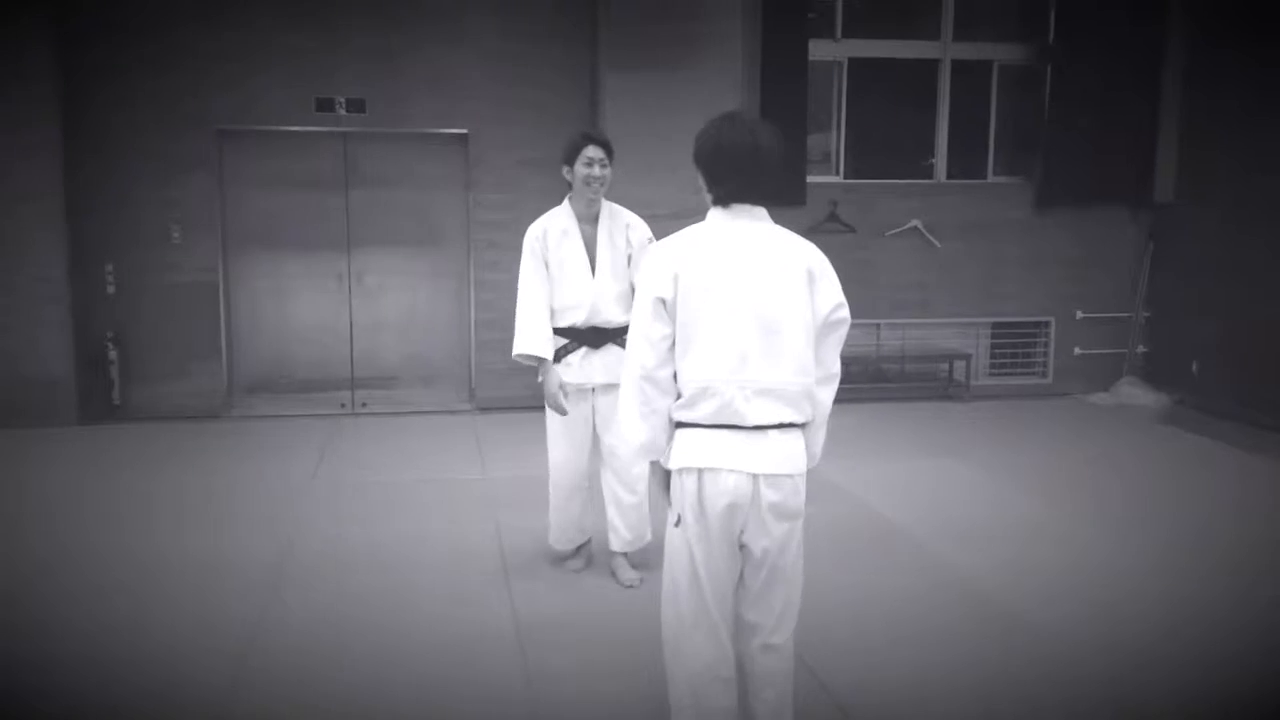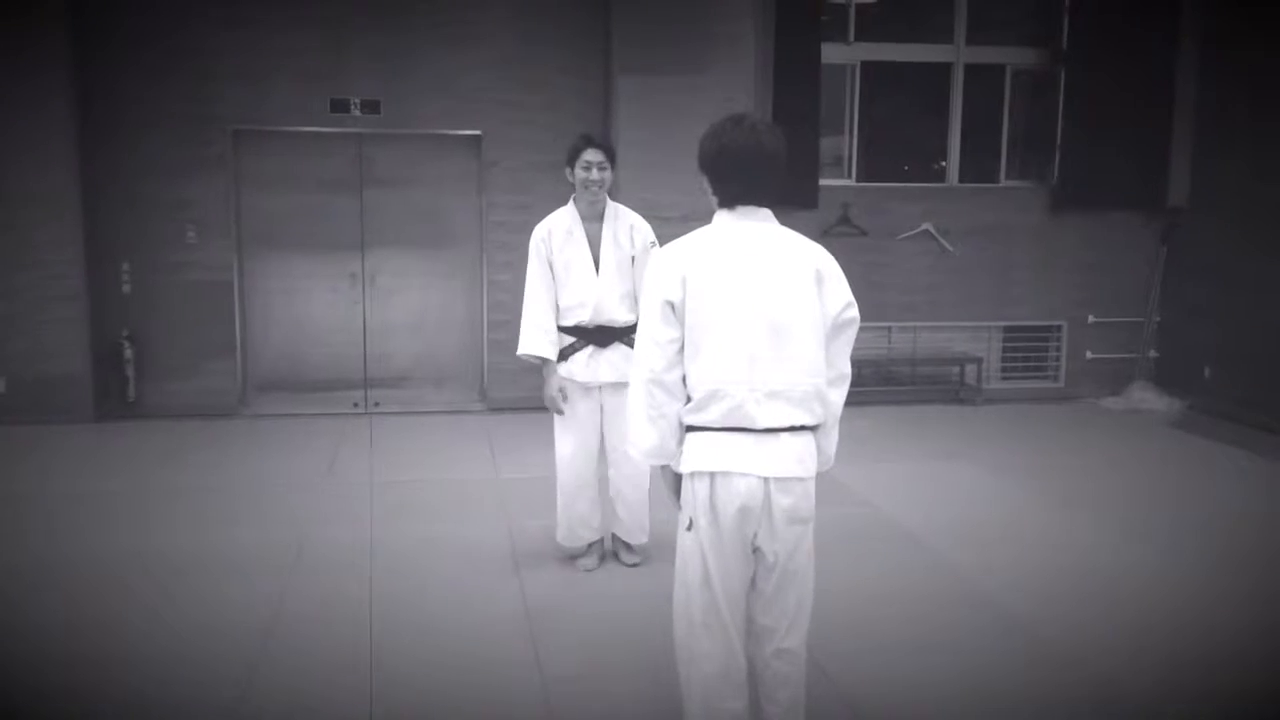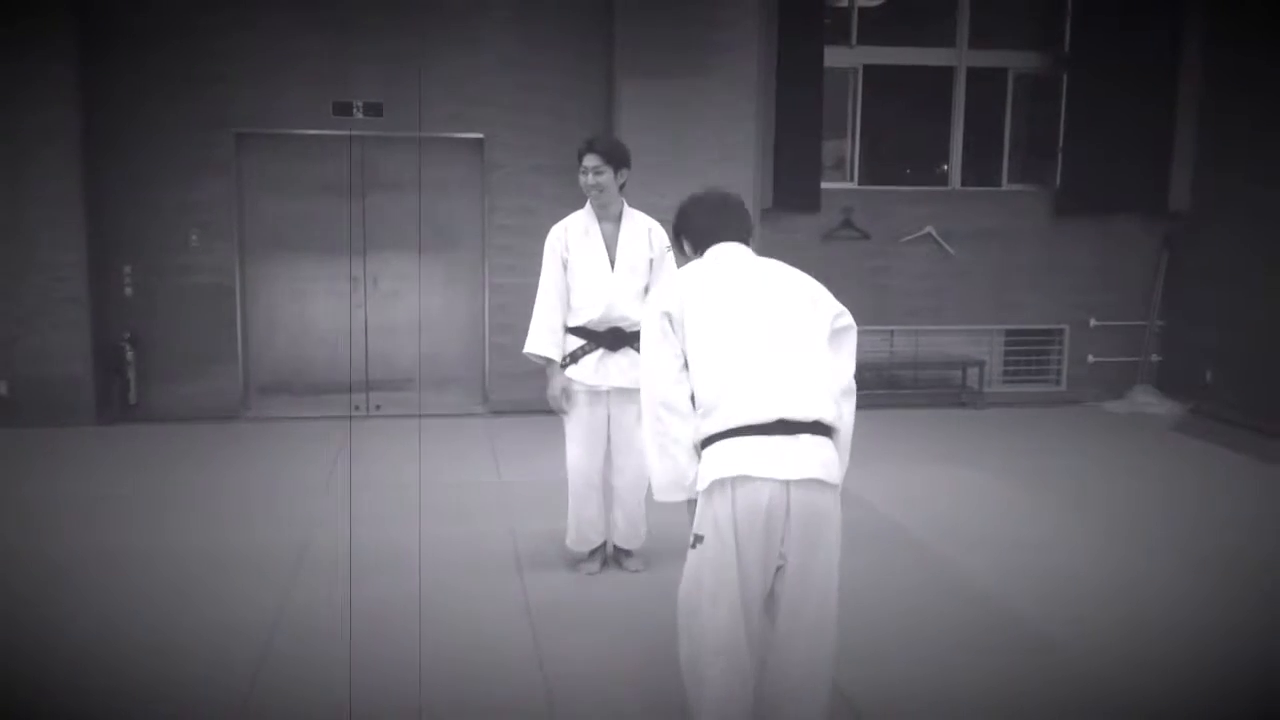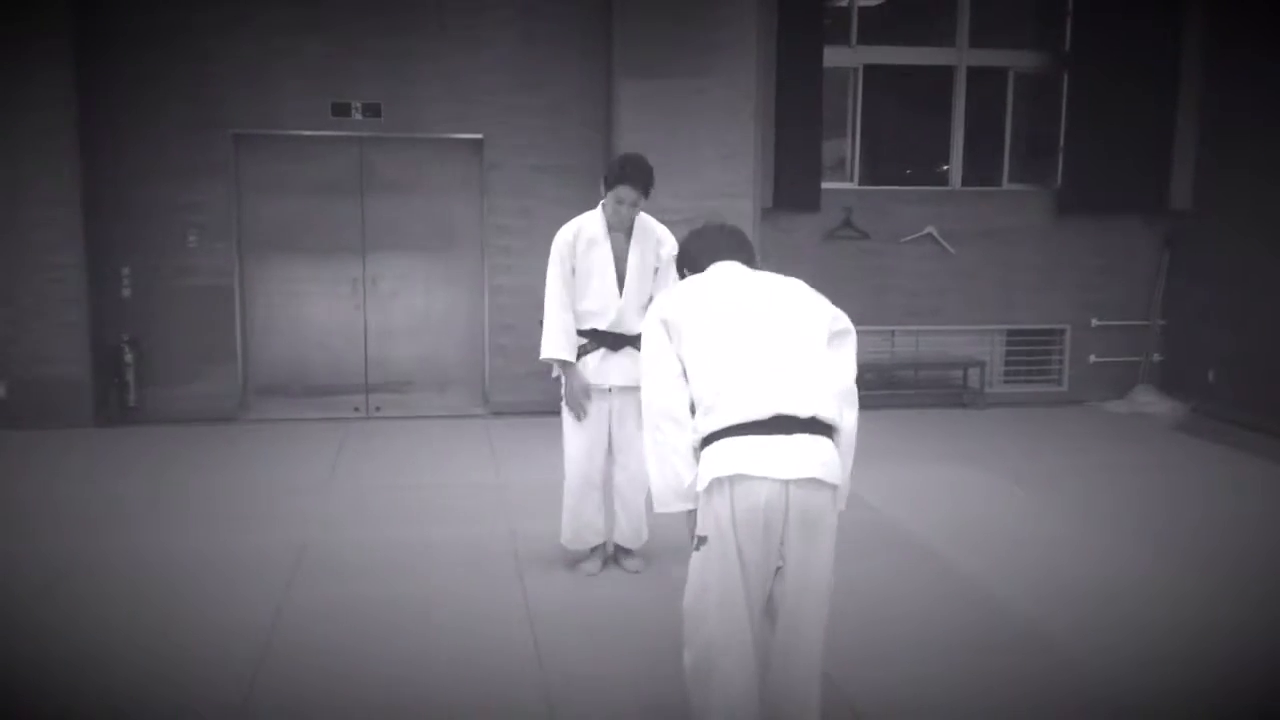
dt=0.5s
person 1, frame 1
left shoulder: (673, 256)
right shoulder: (807, 259)
left elbow: (649, 367)
right elbow: (824, 369)
left wrist: (661, 450)
left hip: (705, 458)
right hip: (781, 461)
left knee: (698, 623)
right knee: (771, 620)
person 1, frame 2
left shoulder: (679, 259)
right shoulder: (815, 260)
left elbow: (658, 371)
right elbow: (835, 371)
left wrist: (669, 456)
left hip: (716, 462)
right hip: (791, 462)
left knee: (710, 626)
right knee: (783, 625)
person 1, frame 3
left shoulder: (675, 290)
right shoulder: (805, 283)
left elbow: (666, 402)
right elbow: (842, 389)
left wrist: (686, 489)
left hip: (737, 467)
right hip: (817, 464)
left knee: (716, 633)
right knee: (805, 631)
person 1, frame 4
left shoulder: (673, 302)
right shoulder: (805, 294)
left elbow: (667, 413)
right elbow: (843, 398)
left wrist: (687, 498)
right wrist: (831, 493)
left hip: (736, 467)
right hip: (816, 463)
left knee: (721, 636)
right knee: (798, 631)
person 2, frame 1
left shoulder: (632, 227)
right shoulder: (542, 232)
right elbow: (534, 303)
right wrist: (545, 370)
left hip: (619, 356)
right hip: (567, 359)
left knee: (627, 459)
right knee: (566, 463)
left ankle: (621, 551)
right ankle: (577, 542)
person 2, frame 2
left shoulder: (635, 228)
right shoulder: (547, 232)
right elbow: (540, 304)
right wrist: (549, 371)
left hip: (625, 355)
right hip: (573, 358)
left knee: (630, 457)
right knee: (574, 461)
left ankle: (626, 537)
right ankle: (589, 540)
person 2, frame 3
left shoulder: (651, 233)
right shoulder: (564, 233)
right elbow: (551, 302)
right wrist: (553, 370)
left hip: (635, 361)
right hip: (581, 361)
left knee: (632, 464)
right knee: (584, 463)
left ankle: (626, 544)
right ankle: (591, 545)
person 2, frame 4
left shoulder: (661, 239)
right shoulder: (571, 235)
right elbow: (559, 306)
right wrist: (569, 371)
left hip: (636, 361)
right hip: (586, 358)
left knee: (634, 461)
right knee: (583, 462)
left ankle: (626, 542)
right ankle: (592, 543)
